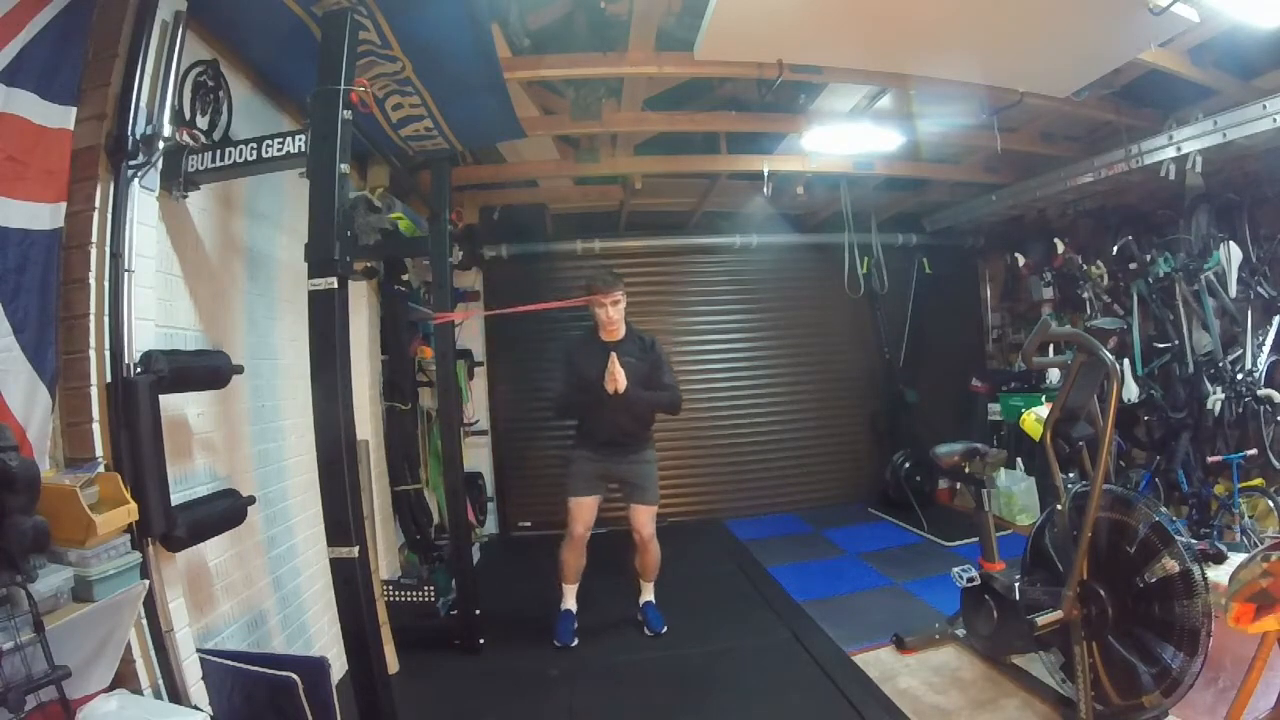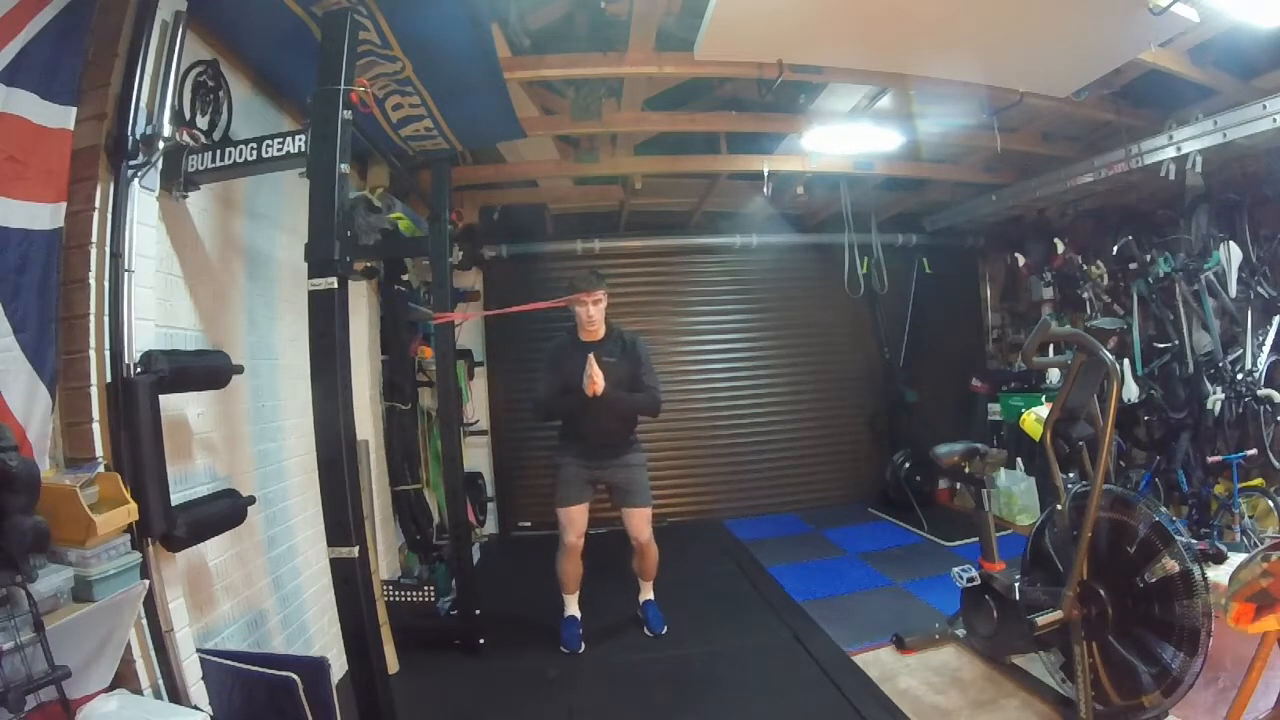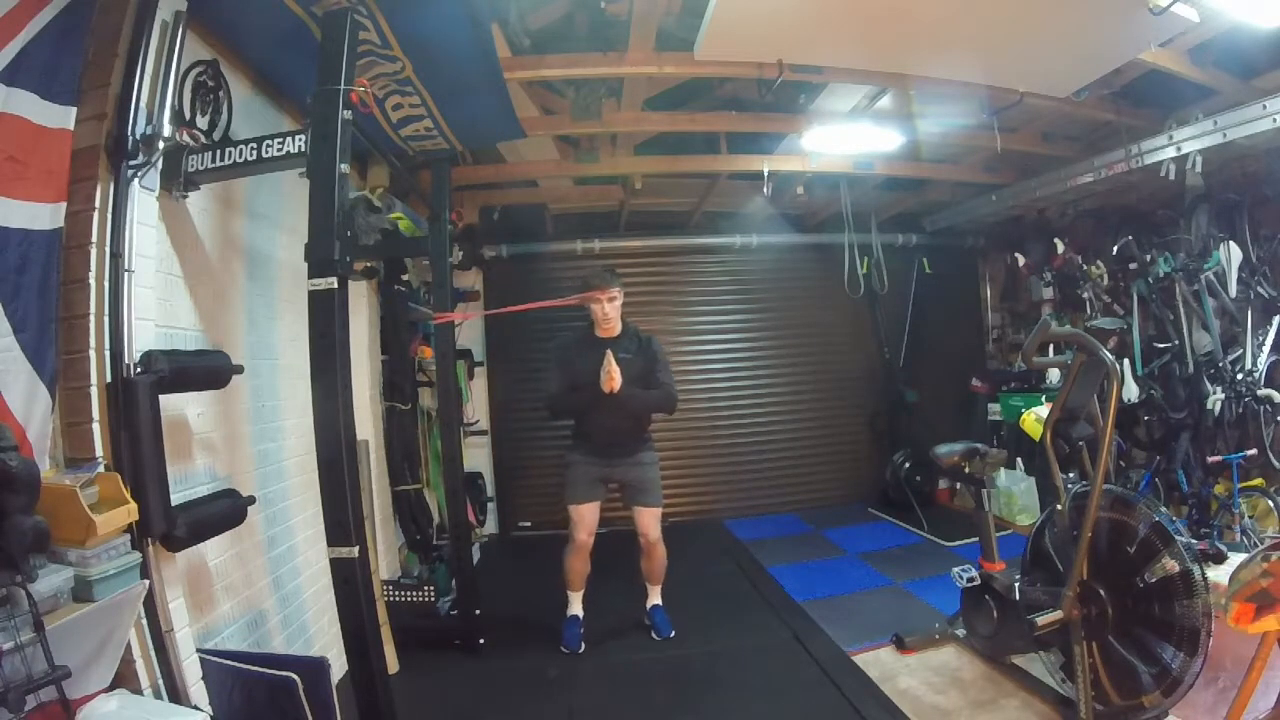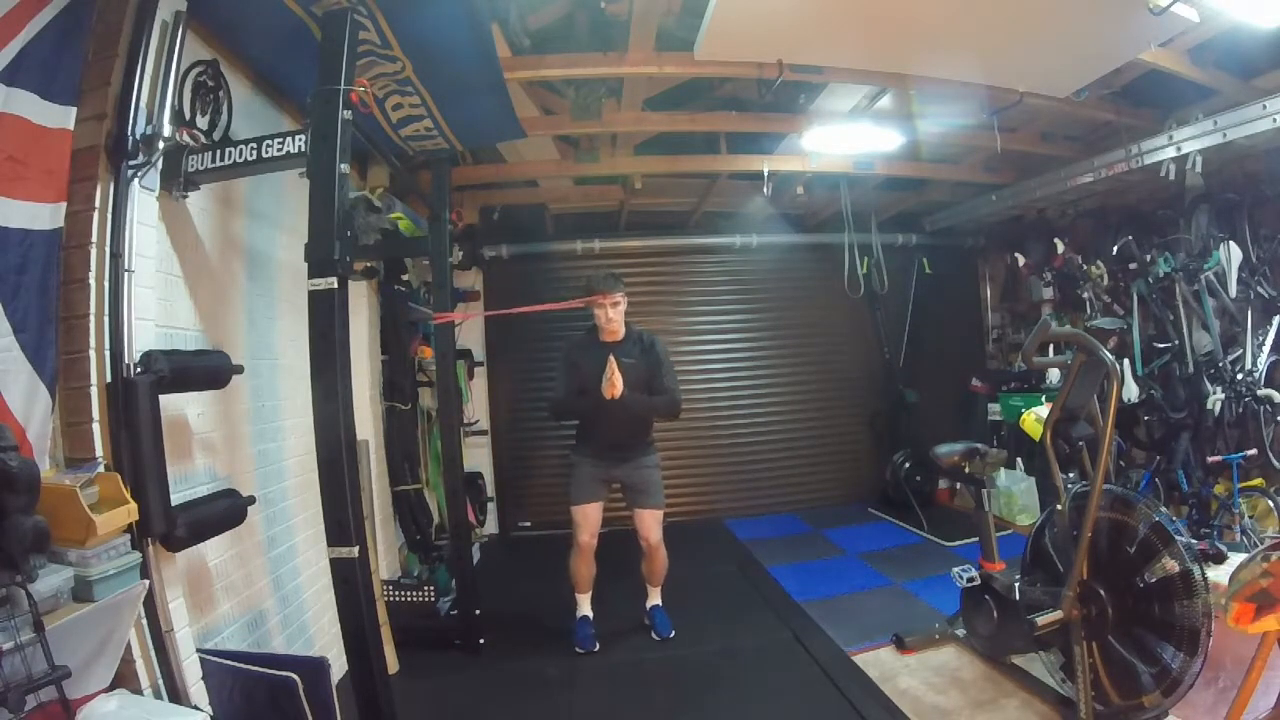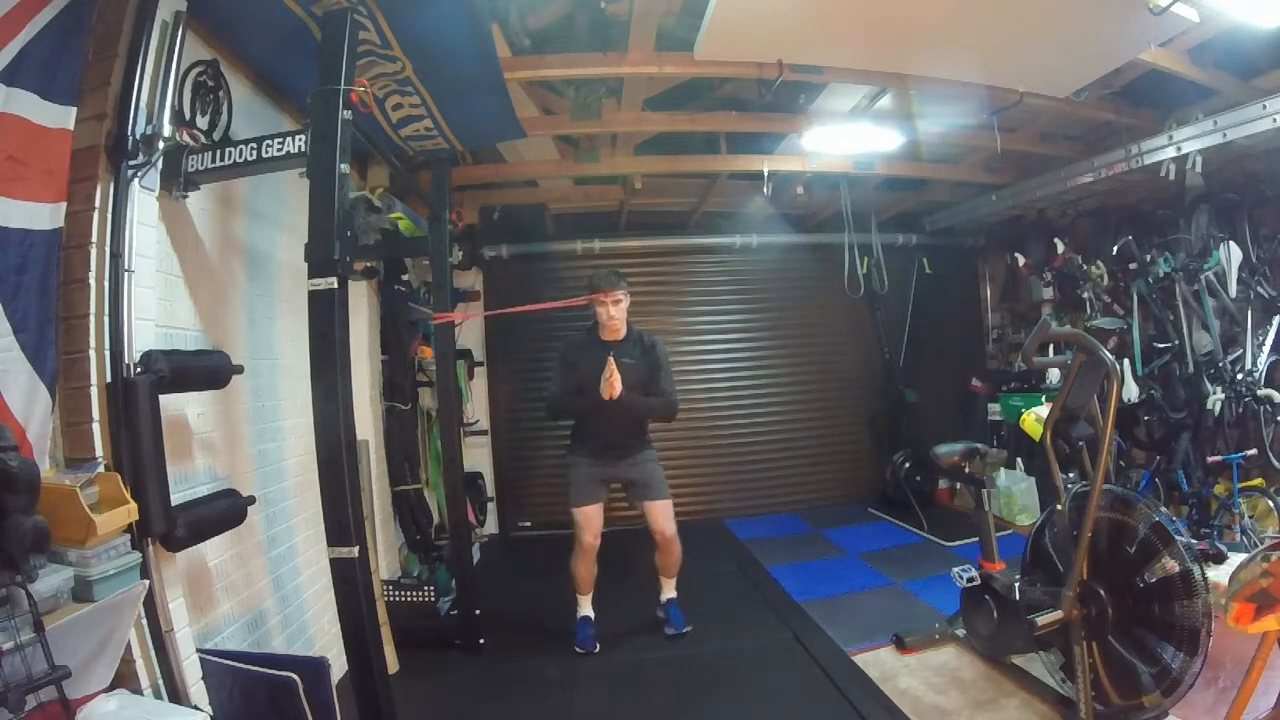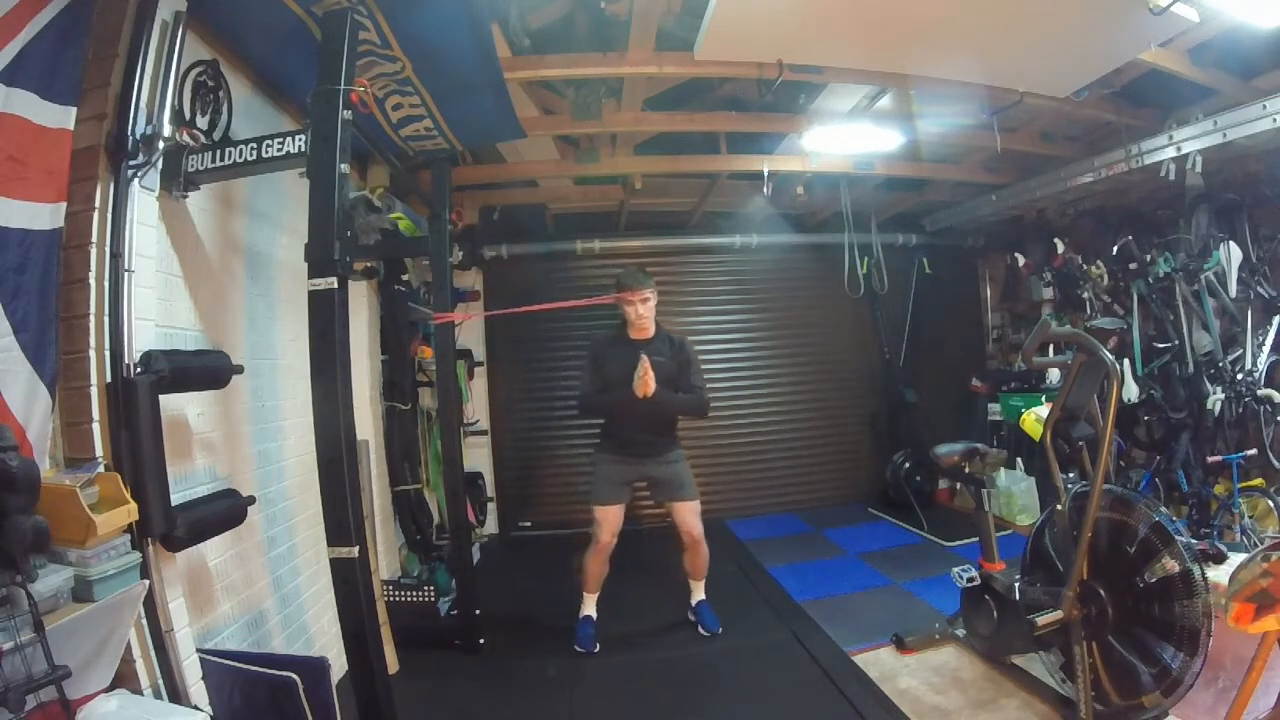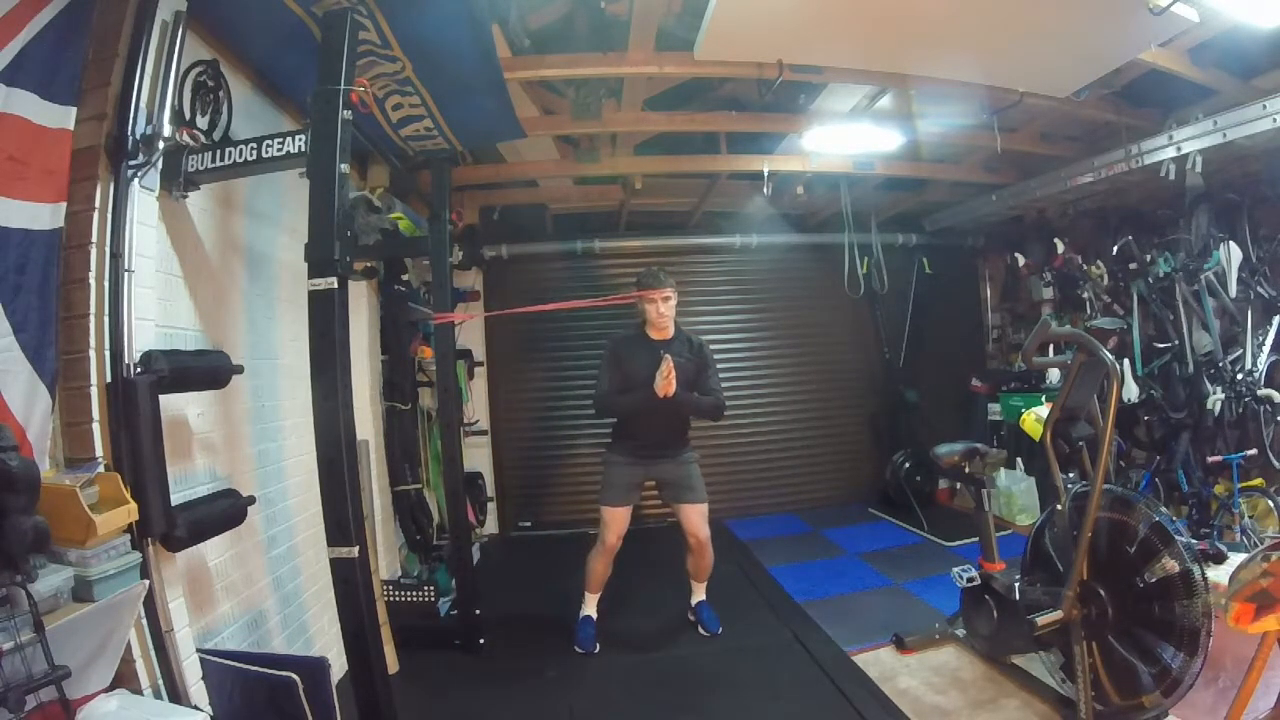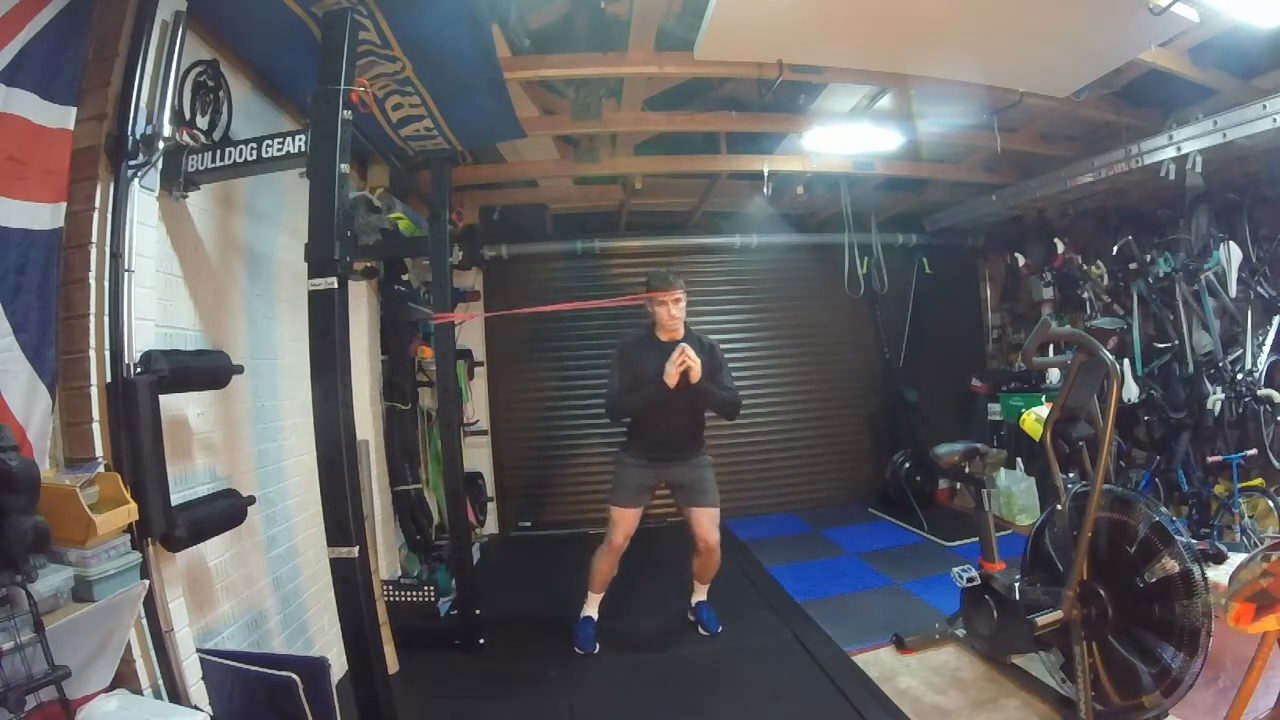
dt=0.4s
person 1, frame 1
left shoulder: (647, 347)
right shoulder: (578, 349)
left elbow: (673, 401)
right elbow: (564, 406)
left wrist: (628, 390)
right wrist: (602, 390)
left hip: (636, 454)
right hip: (588, 453)
left knee: (645, 534)
right knee: (577, 532)
left ankle: (647, 601)
right ankle: (568, 608)
person 1, frame 2
left shoulder: (630, 346)
right shoulder: (560, 351)
left elbow: (652, 403)
right elbow: (545, 408)
left wrist: (606, 392)
right wrist: (581, 393)
left hip: (624, 456)
right hip: (575, 459)
left knee: (642, 538)
right knee: (571, 542)
left ankle: (647, 599)
right ankle: (571, 614)
person 1, frame 3
left shoulder: (645, 344)
right shoulder: (570, 347)
left elbow: (668, 400)
right elbow: (556, 405)
left wrist: (623, 389)
right wrist: (597, 389)
left hip: (637, 454)
right hip: (587, 456)
left knee: (651, 537)
right knee: (581, 539)
left ankle: (654, 604)
right ankle: (574, 613)
person 1, frame 4
left shoulder: (649, 347)
right shoulder: (577, 351)
left elbow: (672, 405)
right elbow: (560, 410)
left wrist: (625, 395)
right wrist: (599, 396)
left hip: (639, 457)
right hip: (590, 458)
left knee: (652, 540)
right knee: (584, 541)
left ankle: (654, 604)
right ankle: (584, 613)
person 1, frame 5
left shoulder: (649, 348)
right shoulder: (575, 350)
left elbow: (668, 408)
right elbow: (556, 407)
left wrist: (622, 396)
right wrist: (597, 396)
left hip: (637, 454)
right hip: (588, 458)
left knee: (666, 533)
right knee: (587, 542)
left ankle: (668, 599)
right ankle: (585, 614)
person 1, frame 6
left shoulder: (677, 347)
right shoulder: (603, 348)
left elbow: (700, 405)
right elbow: (586, 405)
left wrist: (656, 393)
right wrist: (630, 392)
left hip: (665, 454)
right hip: (615, 457)
left knee: (693, 534)
right knee: (603, 540)
left ankle: (699, 601)
right ankle: (588, 613)
person 1, frame 7
left shoulder: (695, 349)
right shoulder: (621, 348)
left elbow: (716, 408)
right elbow: (603, 406)
left wrist: (677, 394)
right wrist: (652, 393)
left hip: (677, 456)
right hip: (626, 457)
left knee: (700, 537)
right knee: (609, 540)
left ankle: (699, 602)
right ankle: (588, 613)
person 1, frame 8
left shoulder: (706, 349)
right shoulder: (631, 349)
left elbow: (732, 407)
right elbow: (615, 409)
left wrist: (699, 381)
right wrist: (663, 384)
left hip: (691, 459)
right hip: (639, 460)
left knee: (709, 542)
right knee: (616, 541)
left ankle: (699, 602)
right ankle: (589, 613)
